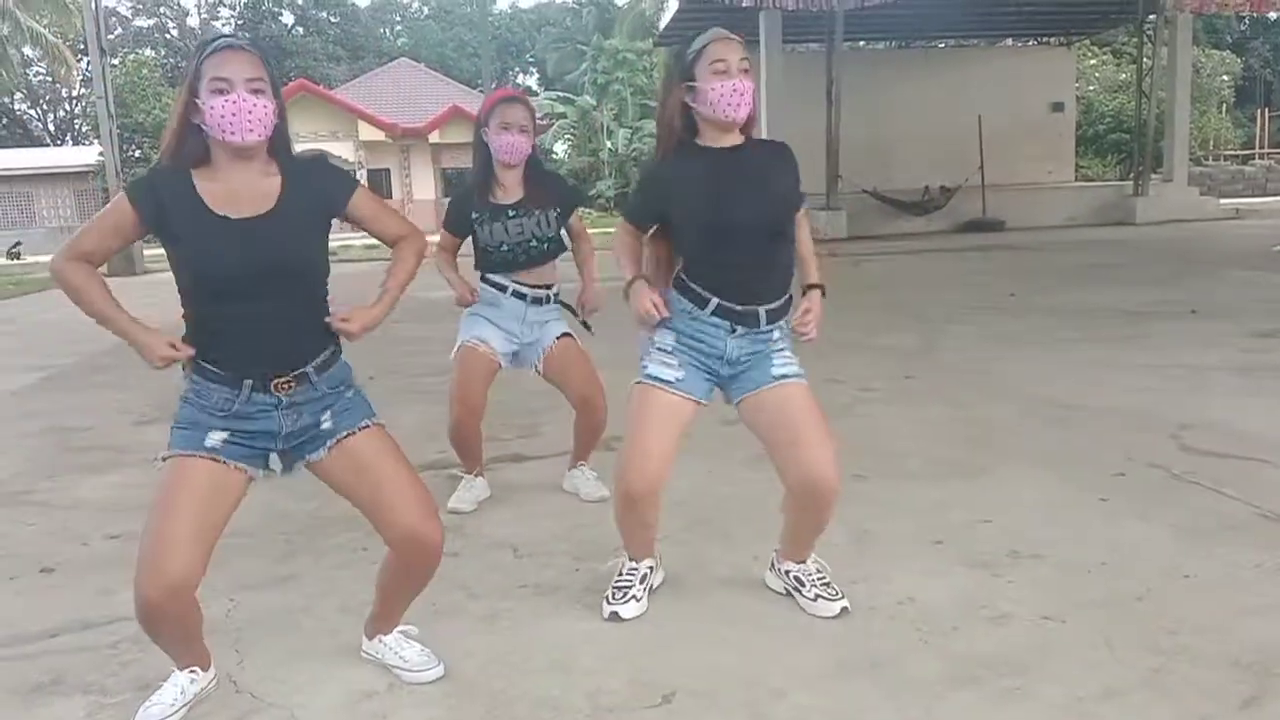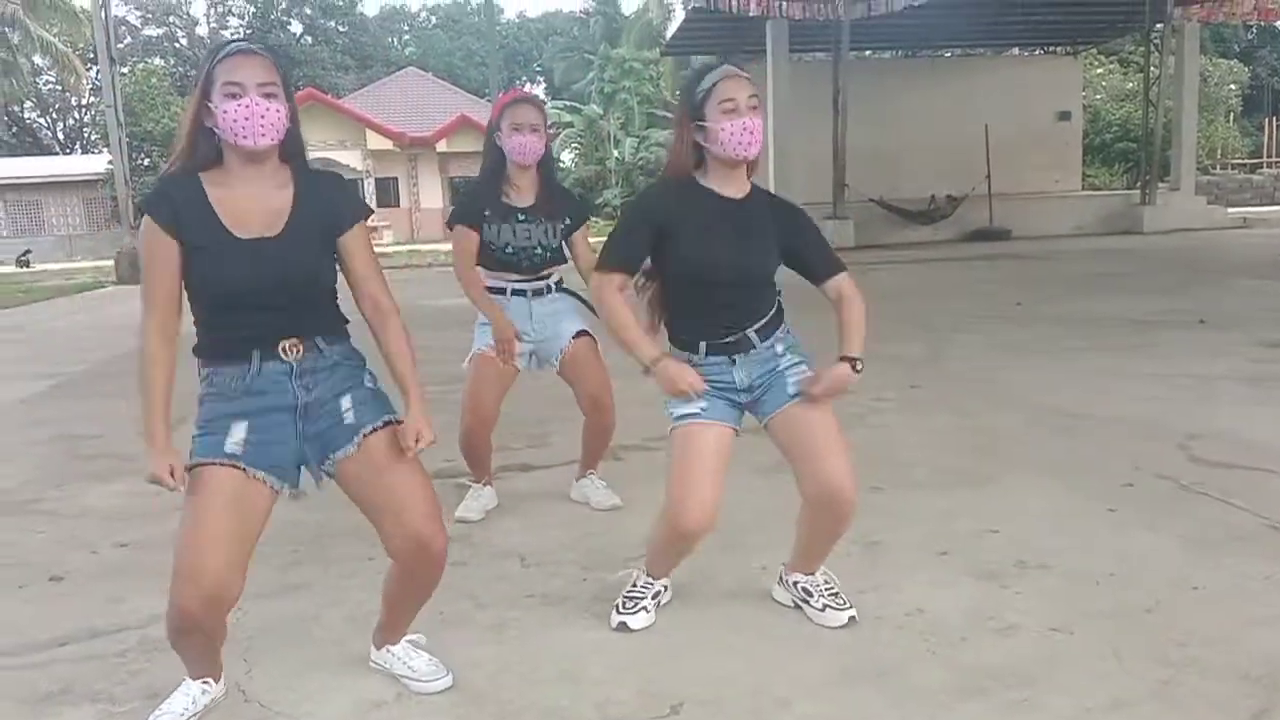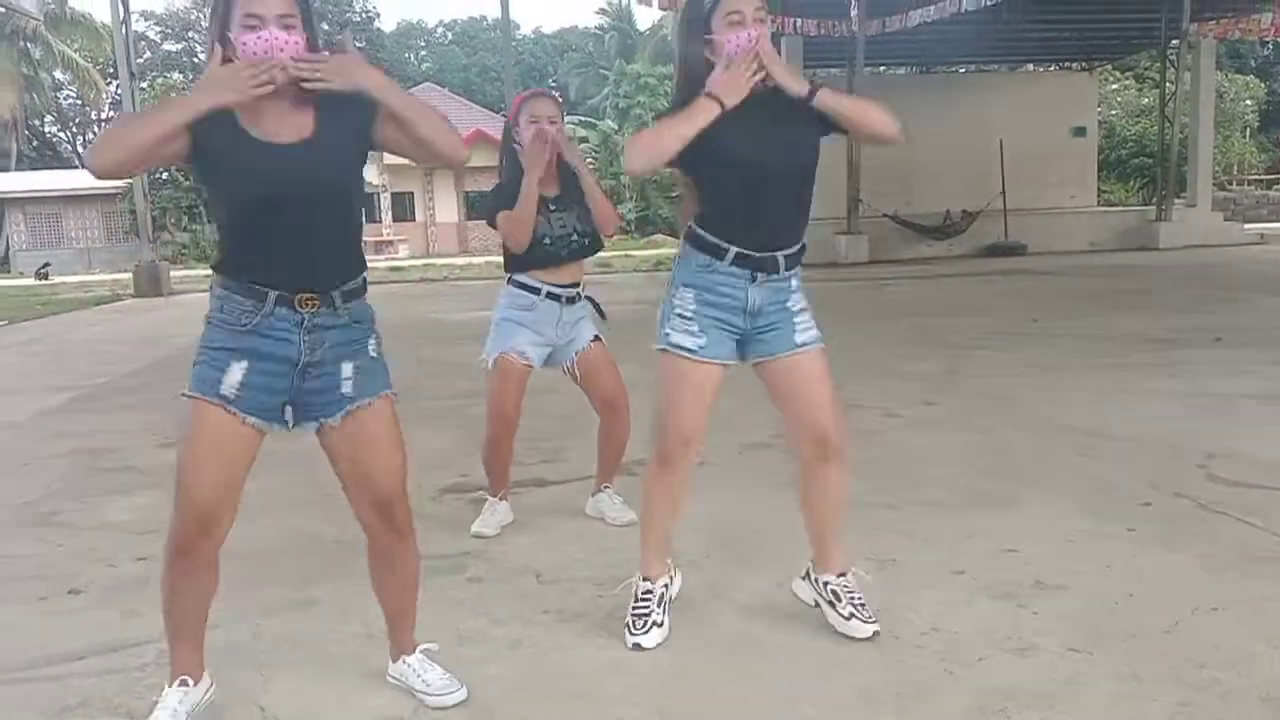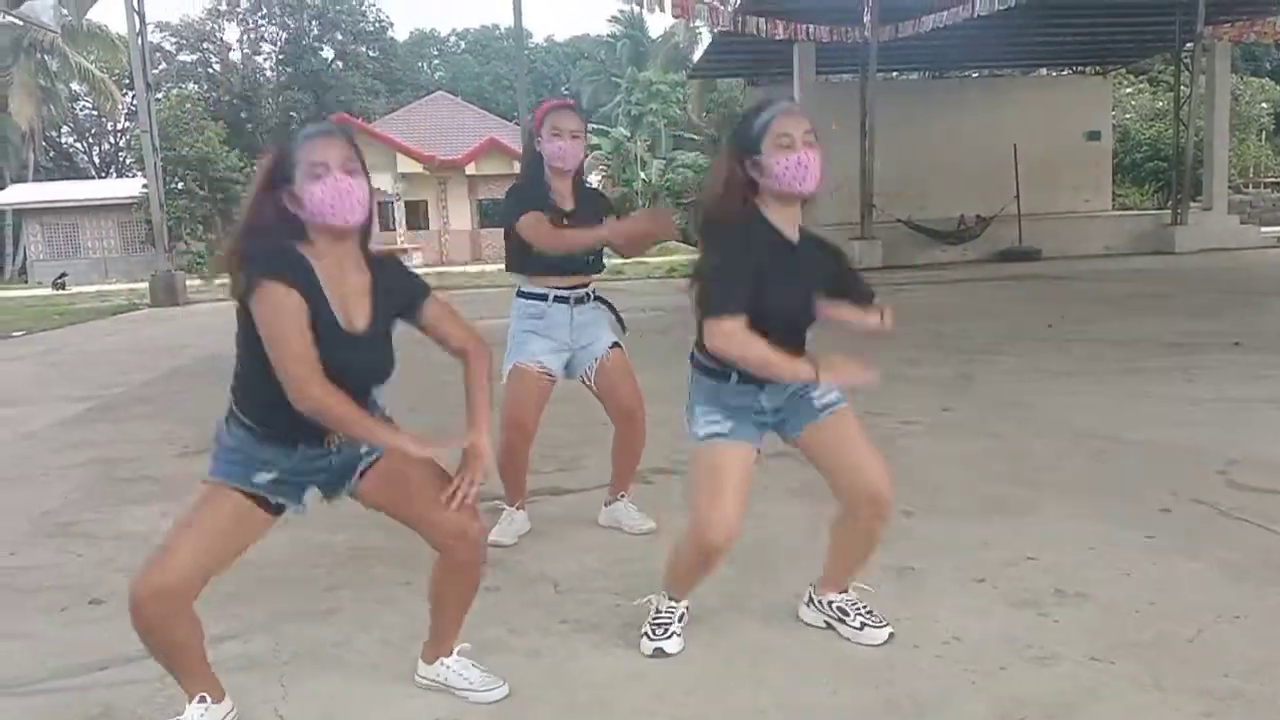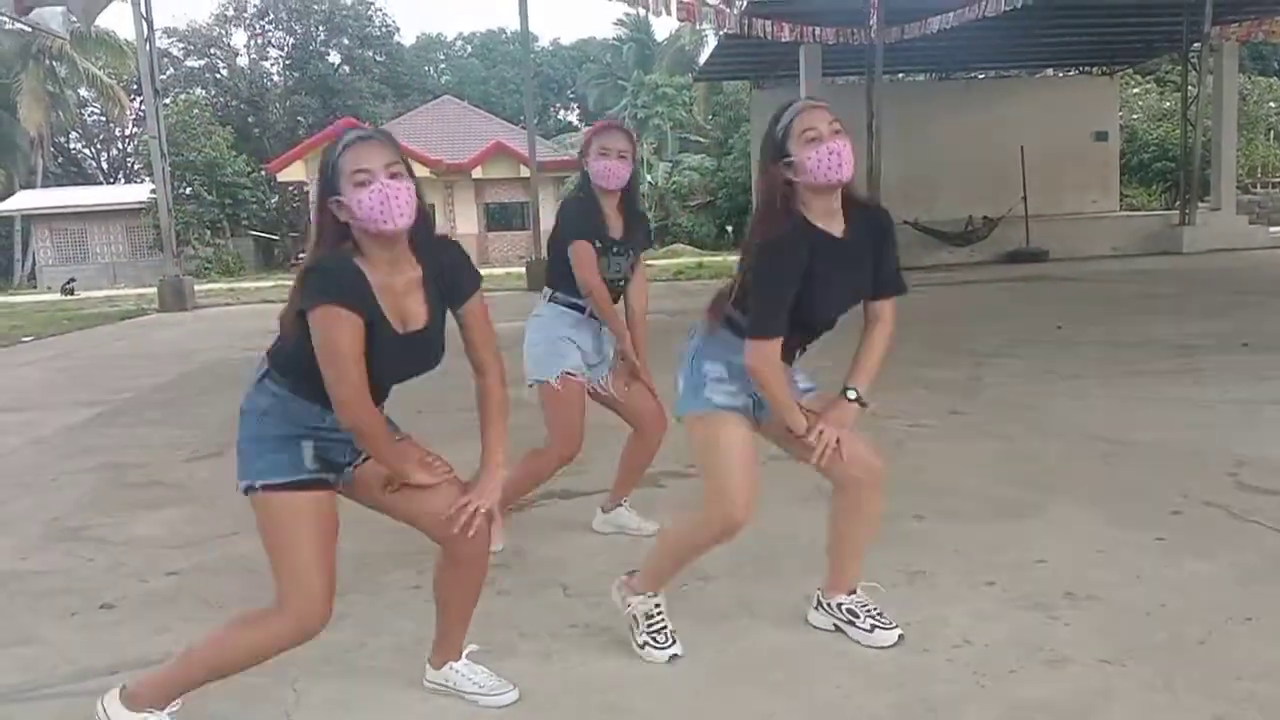
dt=0.3s
person 1, frame 1
left shoulder: (315, 180)
right shoulder: (162, 192)
left elbow: (409, 237)
right elbow: (72, 262)
left wrist: (379, 307)
right wrist: (135, 333)
left hip: (322, 392)
right hip: (218, 407)
left knee: (422, 536)
right knee: (159, 590)
left ankle: (382, 631)
person 1, frame 2
left shoulder: (328, 194)
right shoulder: (176, 201)
left elbow: (380, 304)
right elbow: (158, 326)
left wrist: (415, 402)
right wrist: (157, 438)
left hip: (336, 379)
right hip: (239, 396)
left knee: (425, 544)
right knee: (197, 599)
left ankle: (390, 641)
person 1, frame 3
left shoulder: (347, 111)
right shoulder: (208, 120)
left elbow: (452, 148)
right elbow: (105, 159)
left wrist: (377, 86)
right wrist: (211, 96)
left hip: (340, 329)
right hip: (242, 332)
left knee: (389, 510)
right knee: (198, 523)
left ankle: (405, 655)
person 1, frame 4
left shoulder: (389, 276)
right shoulder: (276, 269)
left elbow: (474, 349)
right elbow: (306, 391)
left wrist: (481, 437)
right wrist: (406, 444)
left hip: (351, 437)
right hip: (263, 451)
left knee: (465, 530)
right knee: (155, 593)
left ankle: (439, 658)
person 1, frame 5
left shoulder: (446, 260)
right shoulder: (333, 281)
left elbow: (489, 367)
right elbow: (352, 405)
left wrist: (493, 469)
right wrist: (402, 464)
left hip: (358, 427)
right hip: (285, 427)
left knee: (468, 524)
right knee: (306, 613)
left ankle: (446, 663)
person 2, frame 1
left shoulder: (778, 158)
right shoulder: (670, 171)
right elbow: (627, 232)
left wrist: (812, 288)
right wrist: (637, 283)
left hip: (766, 340)
right hip: (687, 334)
left knee: (820, 481)
right knee: (638, 481)
left ankle: (792, 563)
right ankle: (640, 562)
person 2, frame 2
left shoulder: (779, 214)
right shoulder: (662, 203)
left elbow: (844, 290)
right elbow: (606, 285)
left wrist: (849, 360)
right wrist: (655, 362)
left hip: (774, 359)
right hip: (700, 373)
left knee: (837, 492)
right knee: (690, 517)
left ankle: (801, 576)
right ankle: (652, 578)
person 2, frame 3
left shoulder: (795, 105)
right shoulder: (699, 108)
left elbow: (888, 127)
right elbow: (638, 159)
left wrist: (802, 87)
right wrist: (714, 100)
left hip: (781, 291)
right hip: (706, 288)
left knee: (823, 440)
right knee: (675, 446)
left ankle: (828, 575)
right ankle: (654, 579)
person 2, frame 4
left shoulder: (818, 251)
right shoulder: (733, 233)
left elbow: (880, 318)
right elbow: (724, 338)
left wrist: (851, 313)
right wrist: (818, 371)
left hip: (794, 383)
right hip: (725, 392)
left knee: (873, 491)
right knee: (715, 529)
left ankle: (831, 595)
right ankle: (670, 602)
person 2, frame 5
left shoulder: (873, 225)
right shoulder: (782, 242)
left elbow: (882, 315)
right elbow: (758, 353)
left wrist: (849, 400)
right wrist: (801, 422)
left hip: (777, 369)
right hip: (724, 365)
left knee: (863, 469)
right knee: (730, 510)
left ankle: (837, 597)
right ankle: (639, 591)
person 3, frame 1
left shoulder: (553, 188)
right shoulder: (469, 199)
left elbow: (580, 237)
right elbow: (443, 252)
left wrist: (589, 280)
right wrist: (457, 281)
left hip: (546, 310)
right hip: (491, 309)
left knee: (592, 401)
right knee: (463, 410)
left ankle: (578, 469)
right ankle: (474, 477)
person 3, frame 2
left shoulder: (562, 199)
right shoulder: (478, 198)
left elbow: (584, 258)
right elbow: (464, 265)
right wrist: (496, 318)
left hip: (557, 306)
right hip: (503, 312)
left knee: (600, 401)
right knee: (475, 418)
left ankle: (587, 478)
right ankle: (482, 486)
person 3, frame 3
left shoulder: (575, 181)
right shoulder: (507, 189)
left elbow: (610, 225)
right elbow: (516, 239)
left wrist: (579, 165)
right wrist: (532, 174)
left hip: (575, 310)
right hip: (524, 309)
left knee: (614, 401)
right knee: (501, 417)
left ankle: (602, 493)
right ankle: (498, 501)
person 3, frame 4
left shoulder: (594, 199)
right shoulder: (522, 195)
left elbow: (630, 247)
right elbow: (549, 240)
left wrist: (648, 228)
right wrist: (617, 229)
left hip: (588, 314)
right hip: (538, 316)
left knee: (631, 411)
right knee: (516, 426)
left ankle: (617, 502)
right ankle: (515, 509)
person 3, frame 5
left shoulder: (636, 223)
right shoulder: (577, 210)
left elbow: (637, 291)
right elbow: (589, 281)
left wrist: (639, 357)
right wrist: (624, 339)
left hip: (600, 335)
right hip: (560, 327)
left knee: (652, 419)
right knee: (565, 443)
left ankle: (613, 508)
